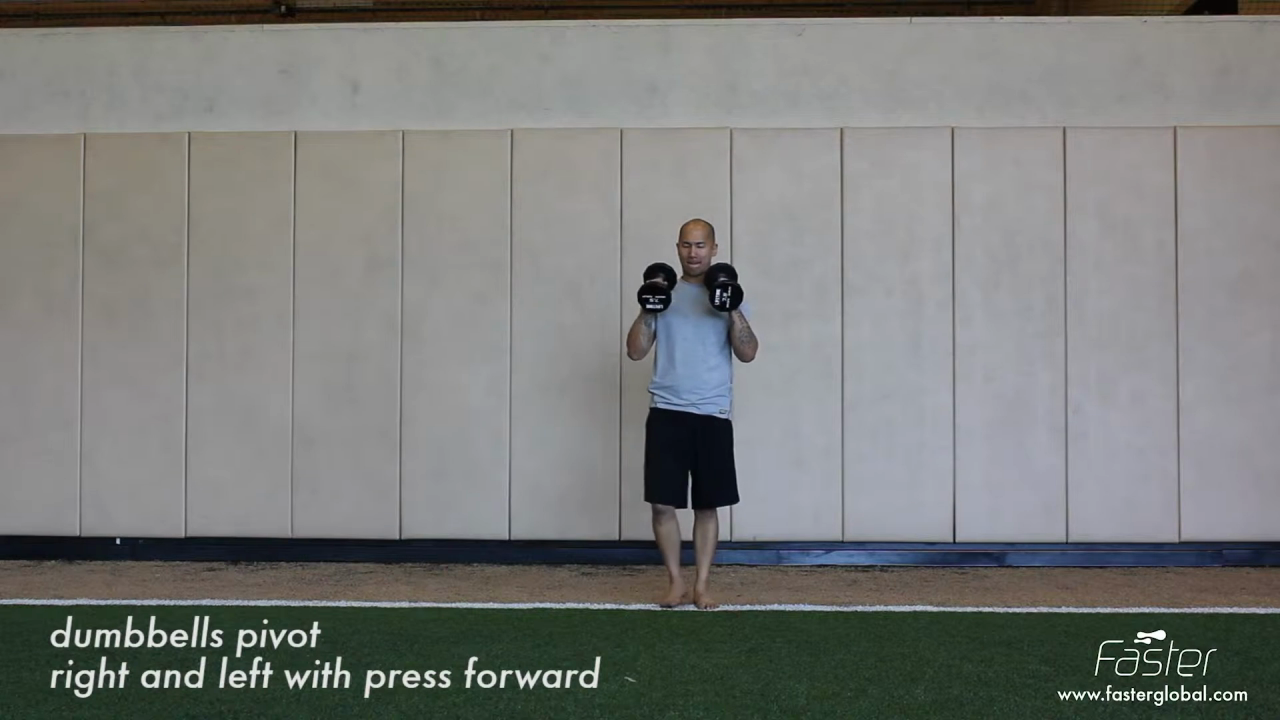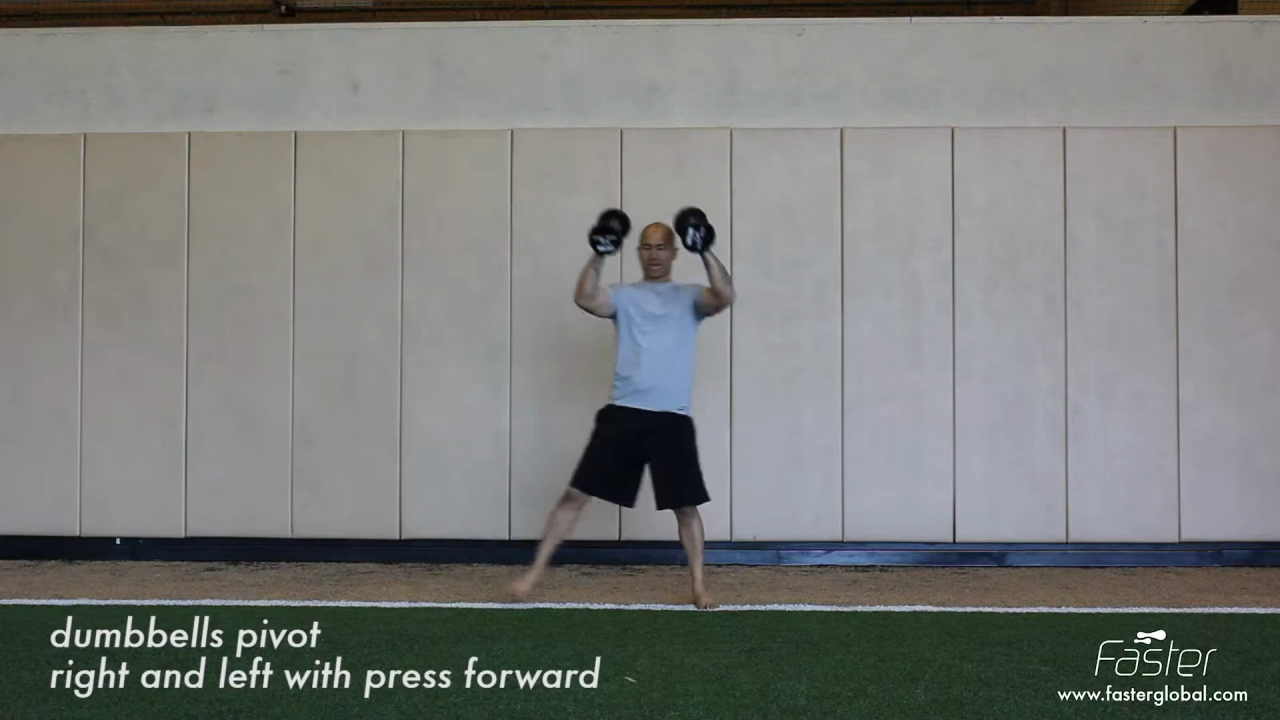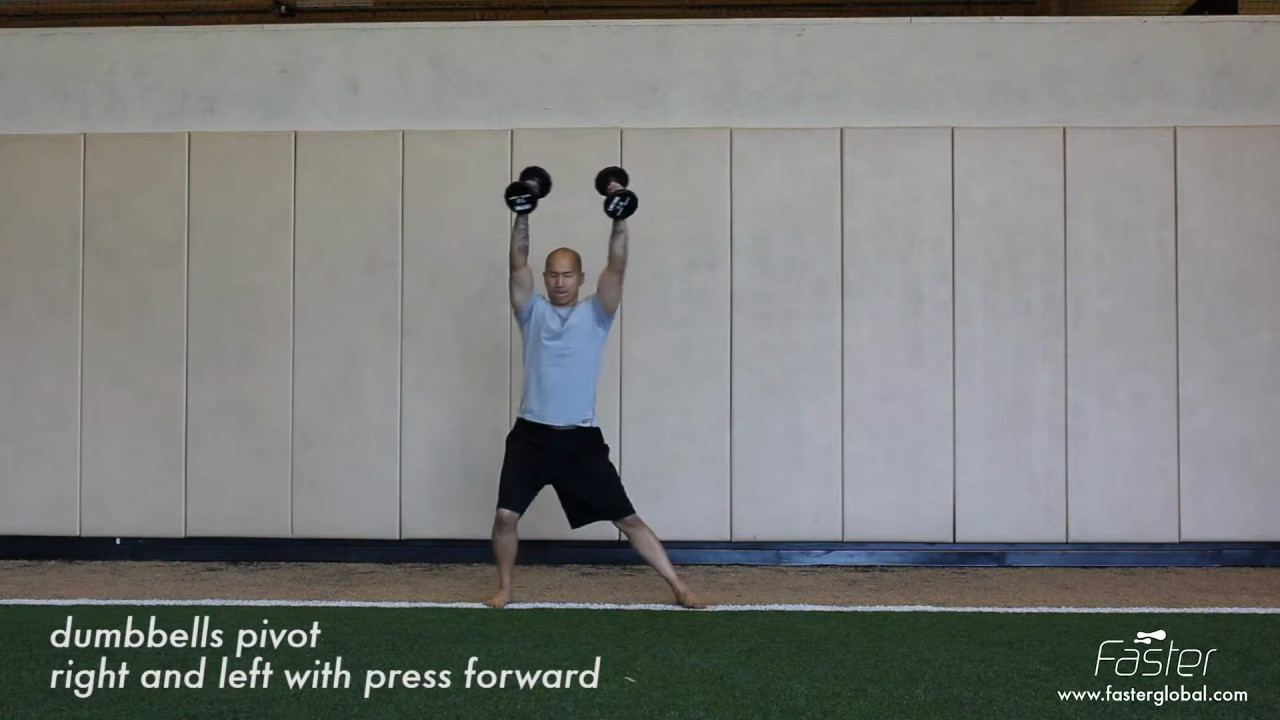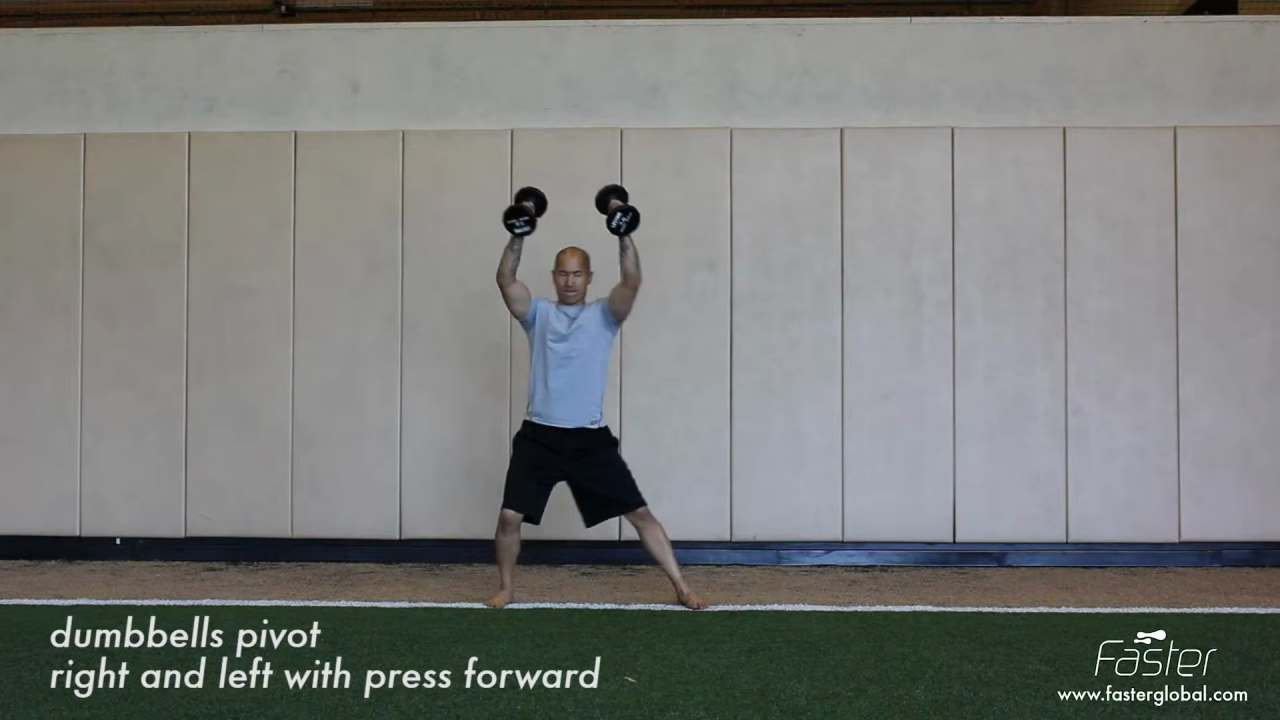
dt=0.5s
person 1, frame 1
right shoulder: (663, 295)
left elbow: (748, 354)
right elbow: (635, 352)
left wrist: (732, 311)
right wrist: (646, 309)
left hip: (713, 415)
right hip: (667, 413)
left knee: (707, 505)
right knee: (663, 505)
left ankle: (702, 585)
right ankle: (676, 582)
person 1, frame 2
left shoulder: (690, 297)
right shoulder: (625, 296)
left elbow: (725, 296)
right elbow: (583, 296)
left wrist: (704, 250)
right wrist: (599, 252)
left hip: (672, 418)
right hip: (624, 413)
left knee: (687, 506)
right knee: (576, 494)
left ankle: (699, 585)
right ankle: (535, 573)
person 1, frame 3
left shoulder: (595, 313)
right shoulder: (533, 311)
left elbow: (616, 266)
right elbow: (517, 263)
left wrist: (619, 217)
right wrist: (523, 214)
left hip: (581, 438)
right hip: (532, 435)
left knee: (627, 519)
right knee: (505, 516)
left ankle: (678, 587)
right ankle: (505, 587)
person 1, frame 4
left shoulder: (604, 314)
right shoulder: (537, 313)
left elbow: (631, 284)
right elbow: (506, 282)
left wrist: (624, 235)
right wrist: (518, 236)
left hip: (591, 438)
right hip: (541, 436)
left knee: (640, 512)
right knee: (510, 517)
left ankle: (682, 587)
right ankle: (506, 589)
